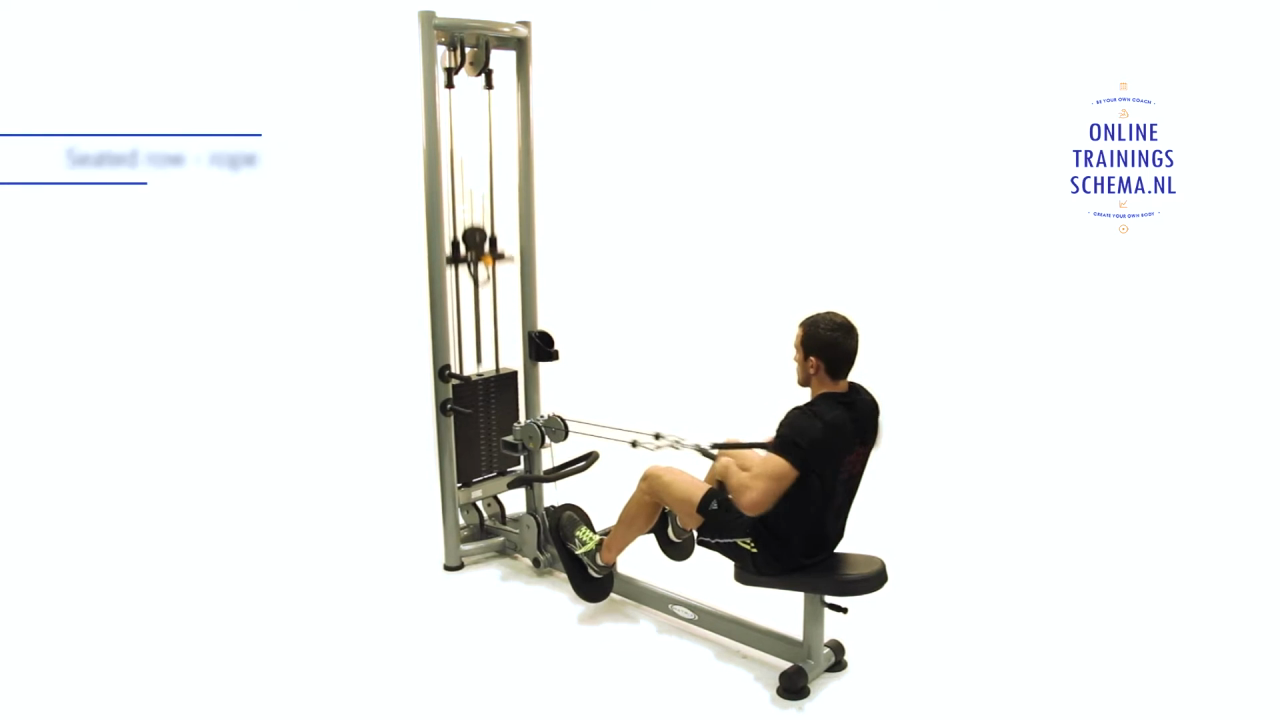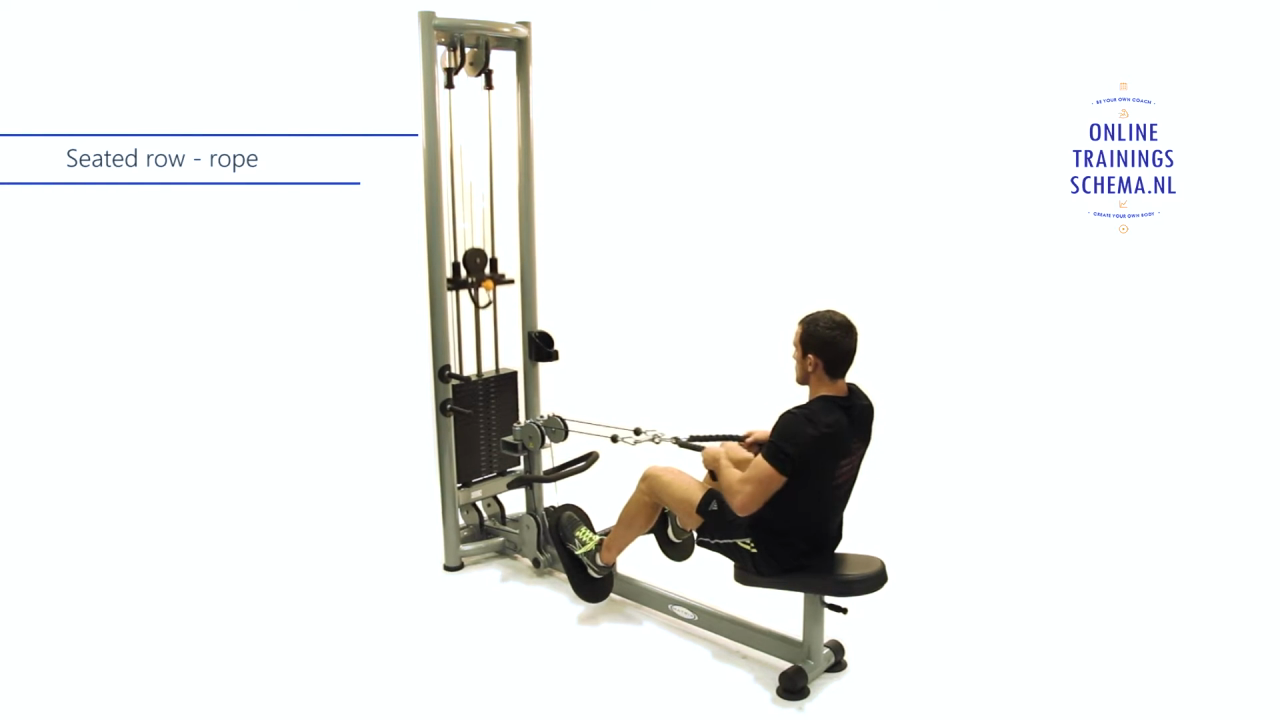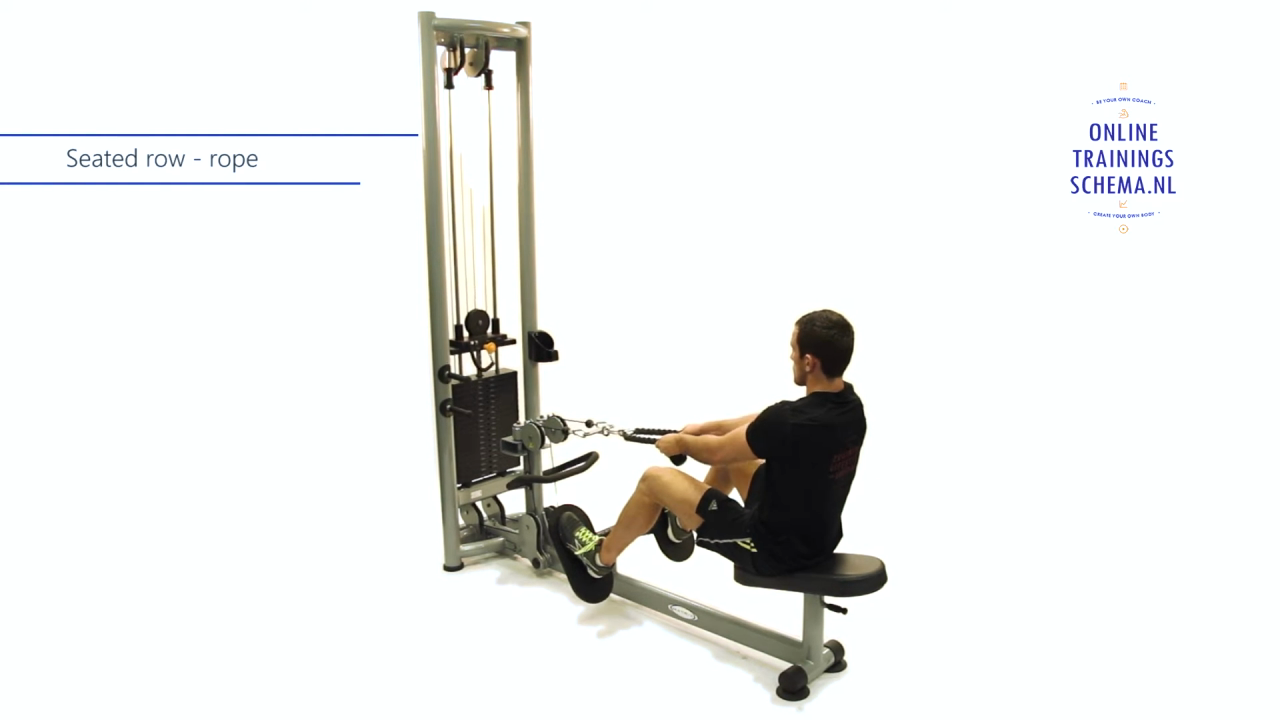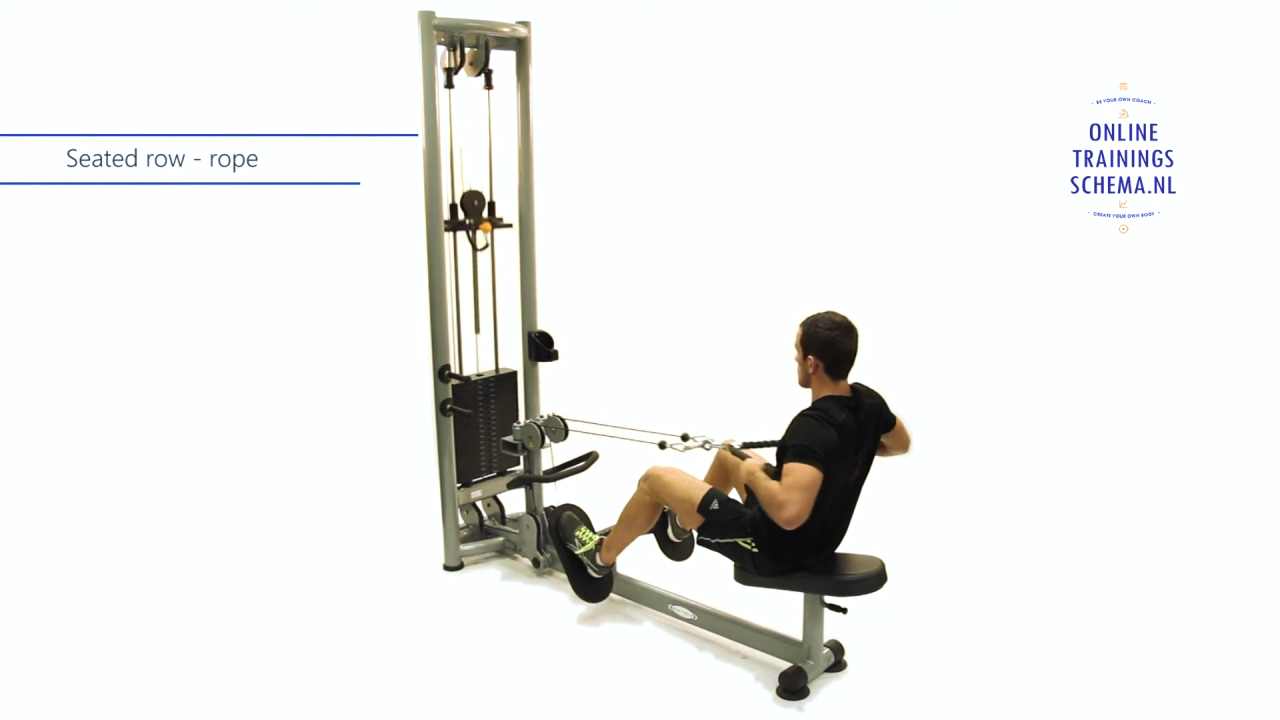
dt=1s
person 1, frame 1
left shoulder: (807, 423)
right shoulder: (863, 403)
left elbow: (751, 499)
left wrist: (728, 472)
left hip: (773, 547)
right hip: (818, 537)
left knee: (654, 479)
right knee: (731, 454)
left ankle: (603, 556)
right ankle: (682, 522)
person 1, frame 2
left shoulder: (801, 423)
right shoulder: (859, 404)
left elbow: (742, 500)
left wrist: (717, 462)
right wrist: (774, 440)
left hip: (773, 549)
right hip: (818, 539)
left knee: (654, 479)
right knee: (730, 451)
left ankle: (602, 556)
right ankle: (681, 521)
person 1, frame 3
left shoulder: (792, 419)
right shoulder: (849, 402)
left elbow: (716, 452)
left wrist: (682, 442)
right wrist: (705, 427)
left hip: (772, 547)
right hip: (817, 538)
left knee: (654, 479)
right knee: (733, 453)
left ankle: (602, 557)
right ankle: (683, 521)
person 1, frame 4
left shoulder: (813, 426)
right shoulder: (868, 402)
left elbow: (789, 512)
right elbow: (901, 444)
left wrist: (754, 475)
left hip: (774, 547)
right hip: (820, 538)
left knee: (655, 479)
right knee: (729, 451)
left ankle: (603, 556)
right ankle: (682, 521)
